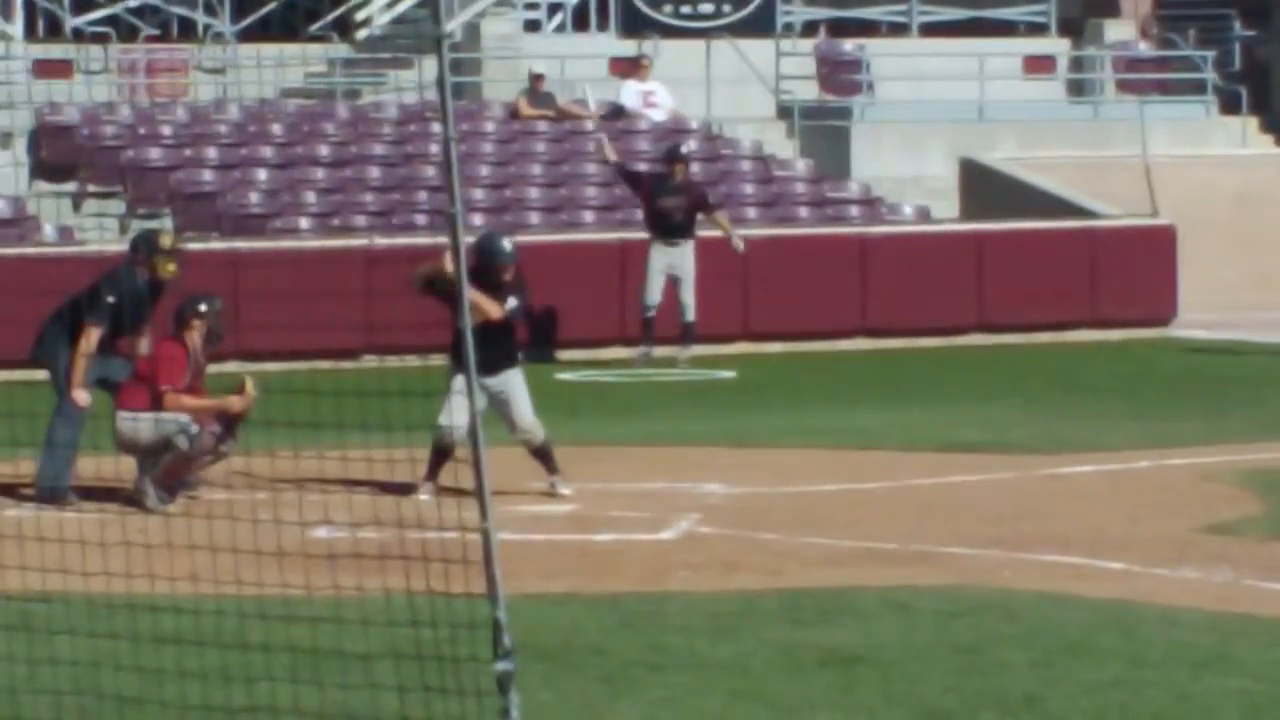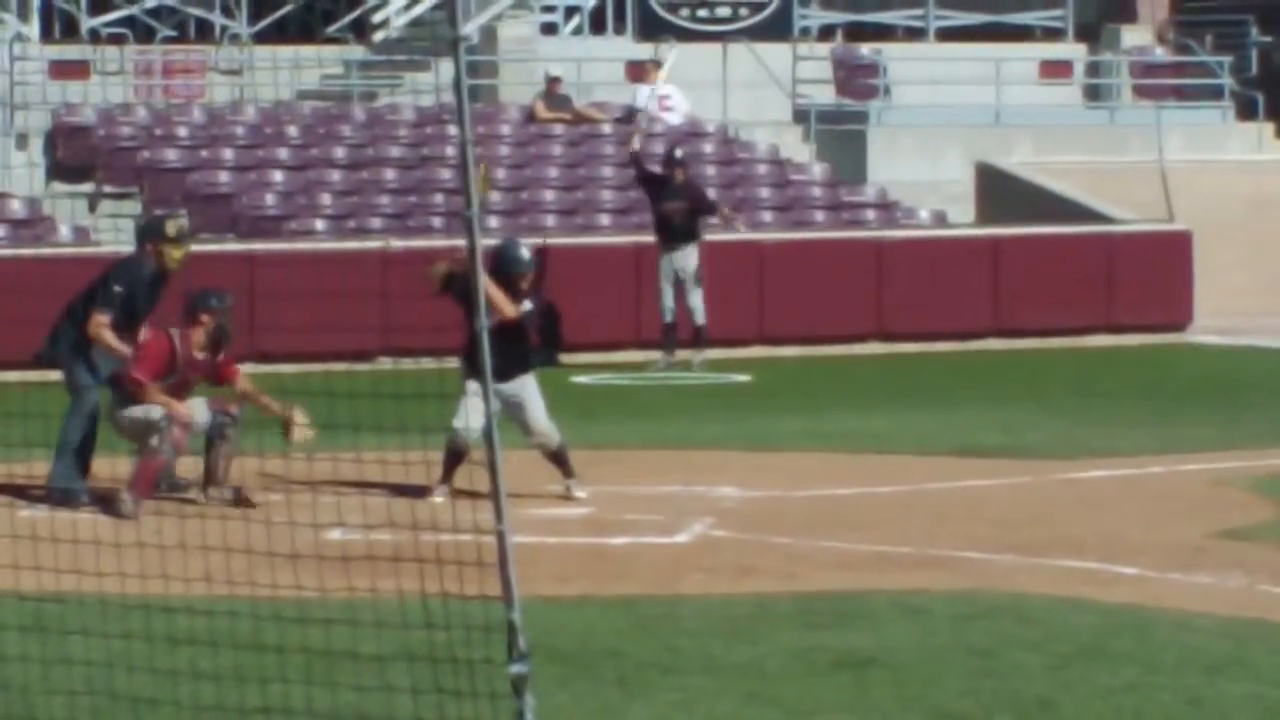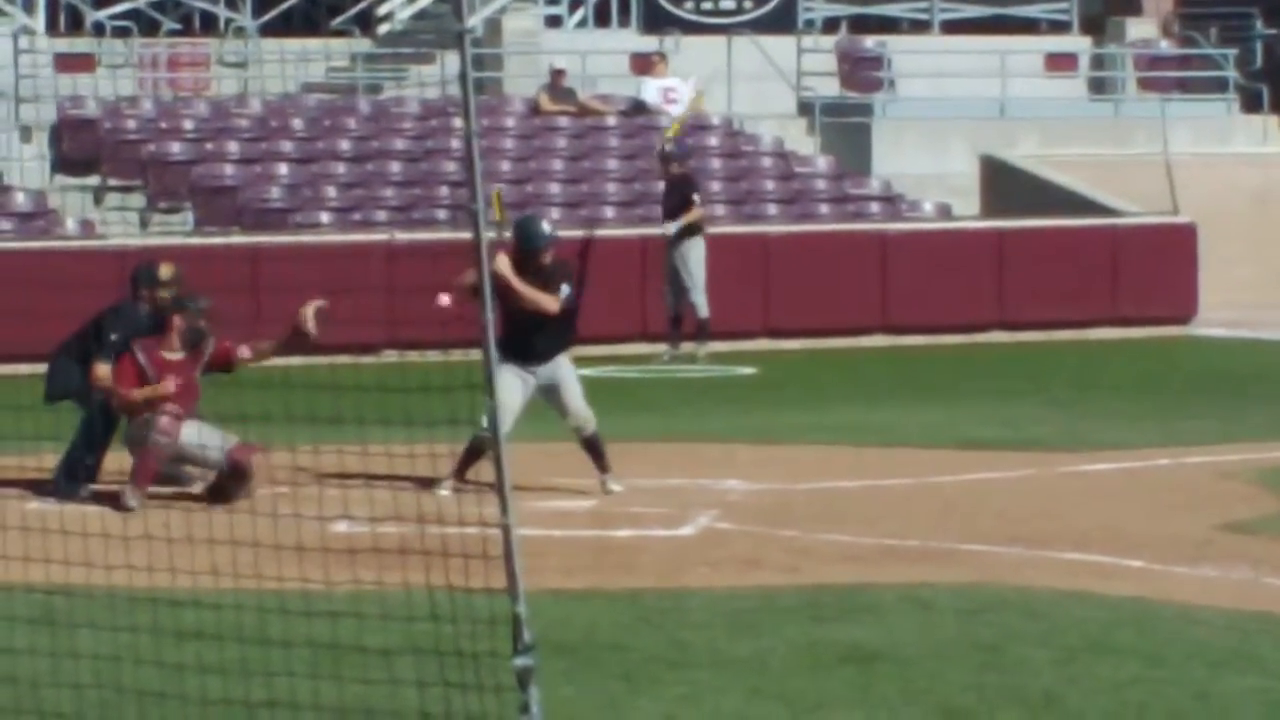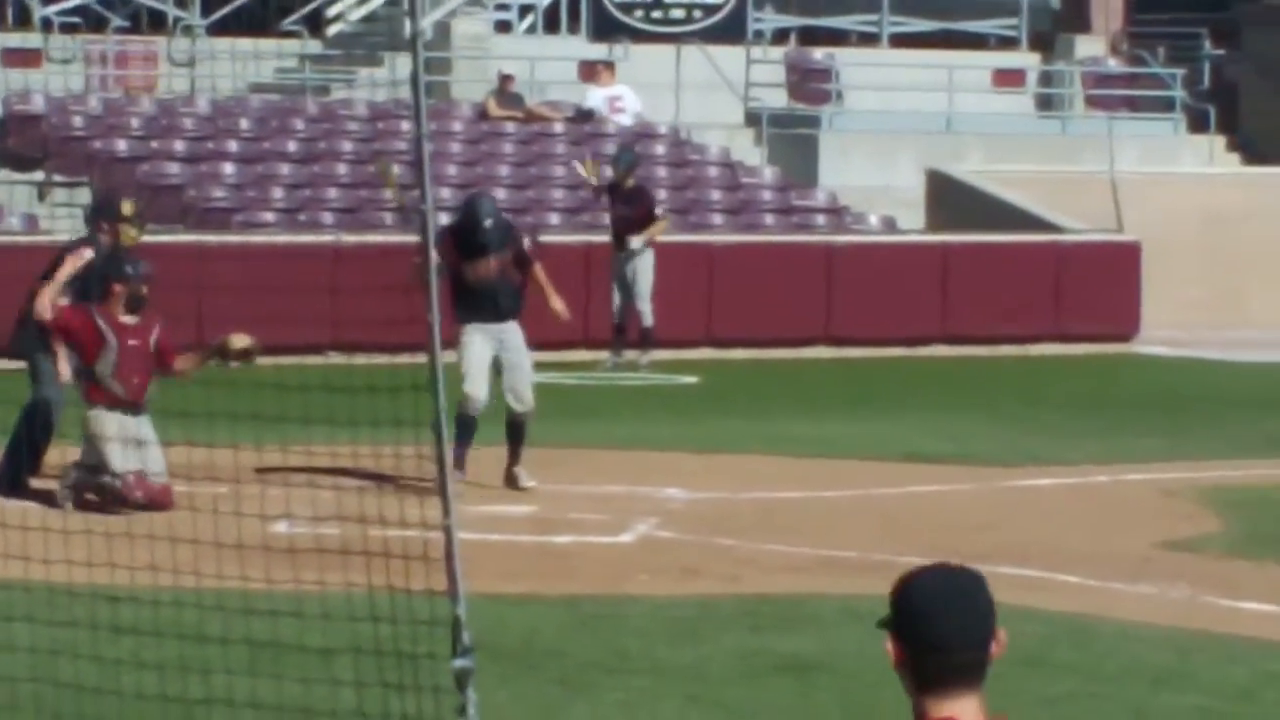
dt=1s
person 1, frame 1
left shoulder: (152, 284)
right shoulder: (116, 285)
left elbow: (141, 328)
right elbow: (89, 339)
right wrist: (76, 386)
left hip: (104, 347)
right hip: (66, 342)
right knee: (74, 406)
right ankle: (51, 485)
person 1, frame 2
left shoulder: (157, 273)
right shoulder: (126, 273)
right elbow: (95, 328)
right wrist: (129, 353)
left hip: (113, 340)
right hip: (79, 339)
right knee: (88, 405)
right ankle: (64, 486)
person 1, frame 3
left shoulder: (154, 316)
right shoulder: (122, 318)
right elbow: (100, 377)
left hip: (110, 367)
right hip: (75, 369)
right knee: (105, 406)
right ankle: (69, 480)
person 1, frame 4
left shoulder: (112, 257)
right shoulder: (80, 254)
left elbow: (103, 305)
right wrist: (61, 359)
right hip: (46, 334)
right knee: (49, 395)
person 2, frame 1
left shoulder: (514, 286)
right shoulder: (460, 280)
left elbow: (495, 312)
right elbow: (417, 280)
left wrist: (458, 279)
right wrist: (442, 268)
left hip: (505, 371)
right hip: (466, 371)
left knee: (527, 426)
right knee: (451, 429)
left ankle: (555, 476)
right ankle: (430, 479)
person 2, frame 2
left shoulder: (527, 295)
right shoulder: (471, 285)
left elbow: (510, 311)
right elbow: (434, 275)
left wrist: (481, 274)
right wrist: (459, 264)
left hip: (519, 377)
right hip: (479, 378)
left knee: (543, 430)
right knee: (463, 432)
left ankle: (570, 478)
right ankle: (444, 482)
person 2, frame 3
left shoulder: (560, 270)
right shoulder: (505, 270)
left elbow: (553, 306)
right elbow: (462, 284)
left wrist: (511, 278)
right wrist: (487, 269)
left hip: (554, 361)
right hip: (514, 364)
left knee: (580, 417)
right knee: (492, 428)
left ankle: (605, 474)
right ankle: (456, 474)
person 2, frame 4
left shoulder: (508, 232)
right shoulder: (450, 239)
left elbow: (530, 260)
left wrist: (552, 295)
left hip: (509, 325)
right hip: (475, 327)
left knee: (522, 399)
right knee: (474, 394)
left ankle: (514, 467)
right ankle: (457, 466)
person 3, frame 1
left shoulder: (196, 357)
right shoulder: (172, 351)
left elbow: (196, 404)
right elbow: (169, 401)
left wrist: (233, 404)
right wrist: (221, 404)
left hip: (155, 426)
right hip: (133, 424)
left knee: (223, 435)
right knee: (203, 429)
left ankle: (162, 478)
right ankle: (151, 486)
person 3, frame 2
left shoulder: (214, 354)
right shoulder: (165, 343)
left elbow: (242, 384)
right elbow: (133, 382)
left wrist: (280, 411)
right wrist: (171, 404)
right hip: (130, 410)
left knee: (226, 413)
right knee: (176, 432)
left ankle: (214, 487)
right ankle: (128, 496)
person 3, frame 3
left shoulder: (204, 349)
right shoulder: (140, 354)
left elbow: (249, 352)
right elbow: (118, 400)
left wrist: (296, 334)
right wrist: (156, 390)
left hip: (185, 431)
right hip: (146, 432)
left knee: (244, 458)
right knee: (165, 421)
left ankle: (220, 490)
right ankle: (134, 489)
person 3, frame 4
left shoulder: (152, 325)
right shoulder: (93, 319)
left elbow: (175, 365)
right elbow: (41, 312)
left wrist: (216, 352)
left hip: (139, 419)
right hip: (106, 417)
left knee: (159, 495)
right knee: (134, 494)
right ankle: (77, 478)
person 4, frame 1
left shoulder: (694, 188)
right shoulder: (651, 182)
left elbow: (712, 210)
right elbow: (624, 171)
left wrist: (732, 234)
right wrist: (609, 152)
left hip: (684, 247)
right hip: (659, 247)
left knee: (687, 300)
right knee: (651, 299)
left ankle: (685, 351)
right ankle: (646, 348)
person 4, frame 2
left shoulder: (693, 188)
right shoulder: (655, 184)
left elbow: (714, 208)
right elbow: (636, 161)
left wrist: (733, 219)
right wrist: (636, 137)
left hip: (689, 250)
right hip: (666, 252)
left knee: (695, 302)
right knee: (666, 304)
left ankle: (699, 352)
right ankle: (667, 352)
person 4, frame 3
left shoulder: (688, 181)
right shoulder: (671, 181)
left elbow: (700, 209)
left wrist: (677, 224)
left hip: (691, 244)
right hip: (673, 245)
left knee: (697, 295)
right knee: (673, 297)
left ankle: (702, 344)
right ankle: (674, 344)
person 4, frame 4
left shoulder: (643, 194)
right shoulder: (614, 188)
left elbow: (661, 222)
right elbow: (599, 191)
left wrist: (642, 237)
right wrist: (592, 178)
left hip: (641, 254)
right hip: (620, 254)
left knee: (642, 303)
right knee: (617, 304)
left ankle: (645, 351)
right ankle: (617, 352)
